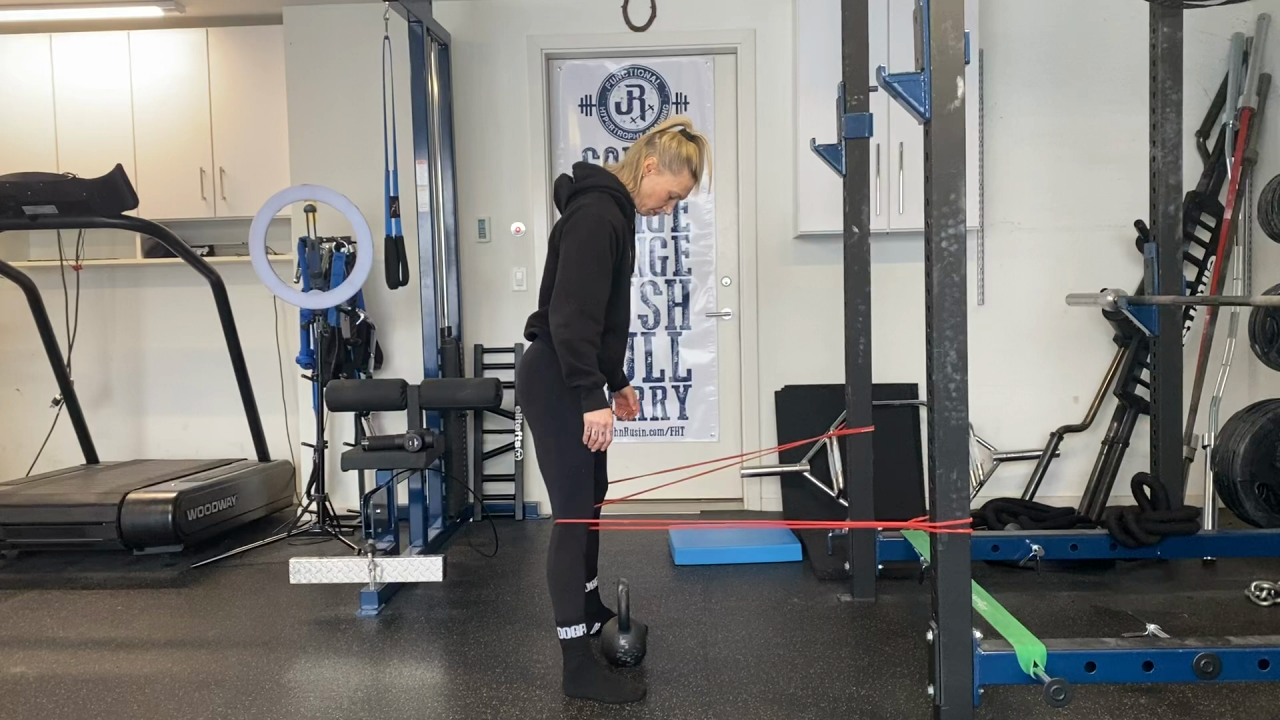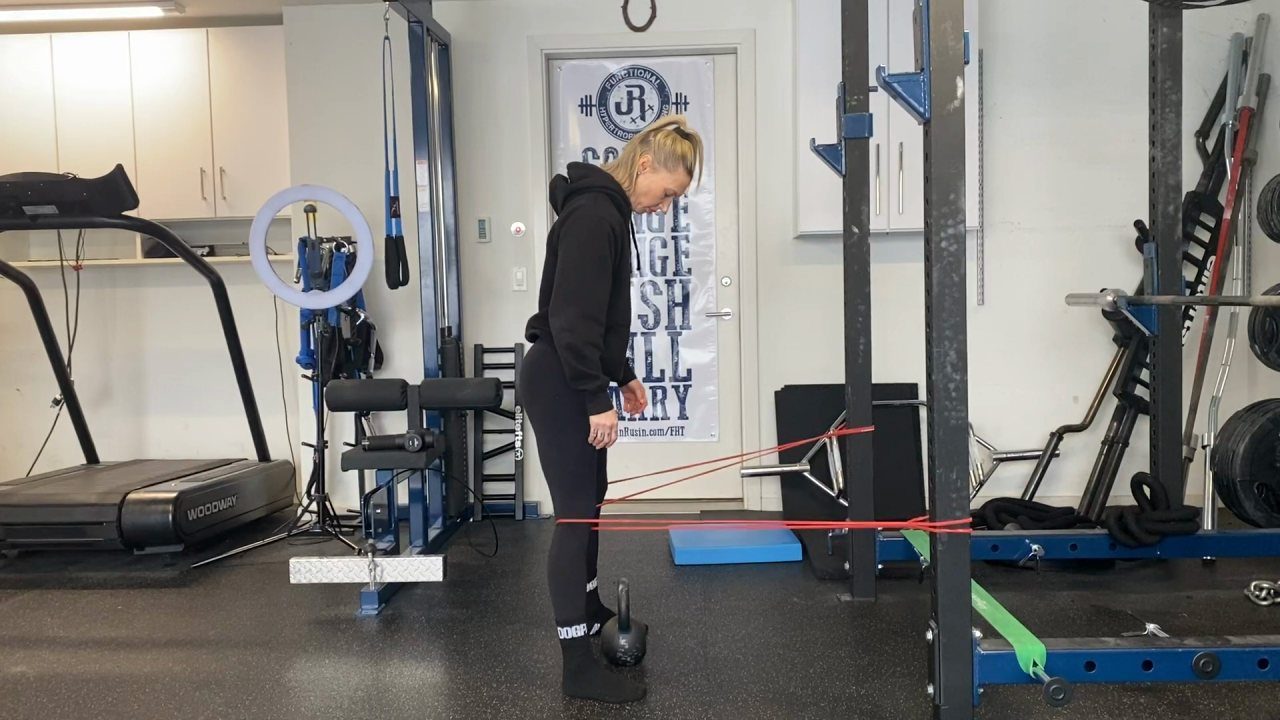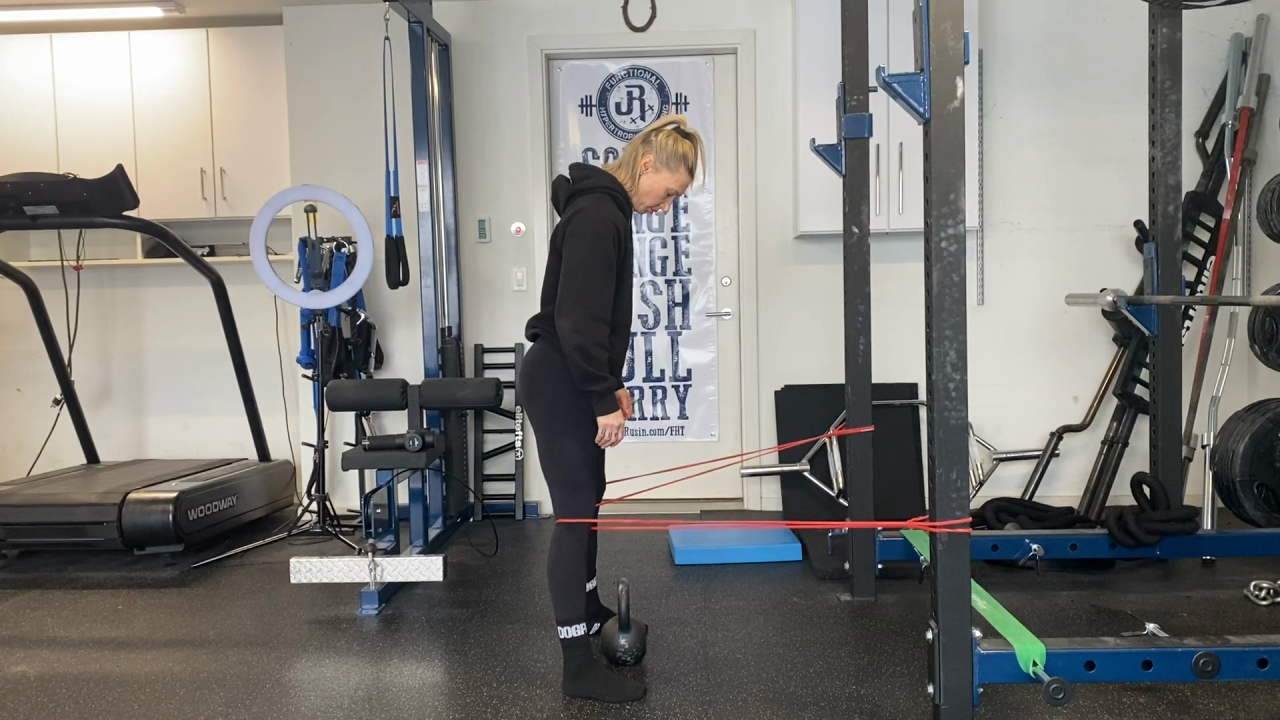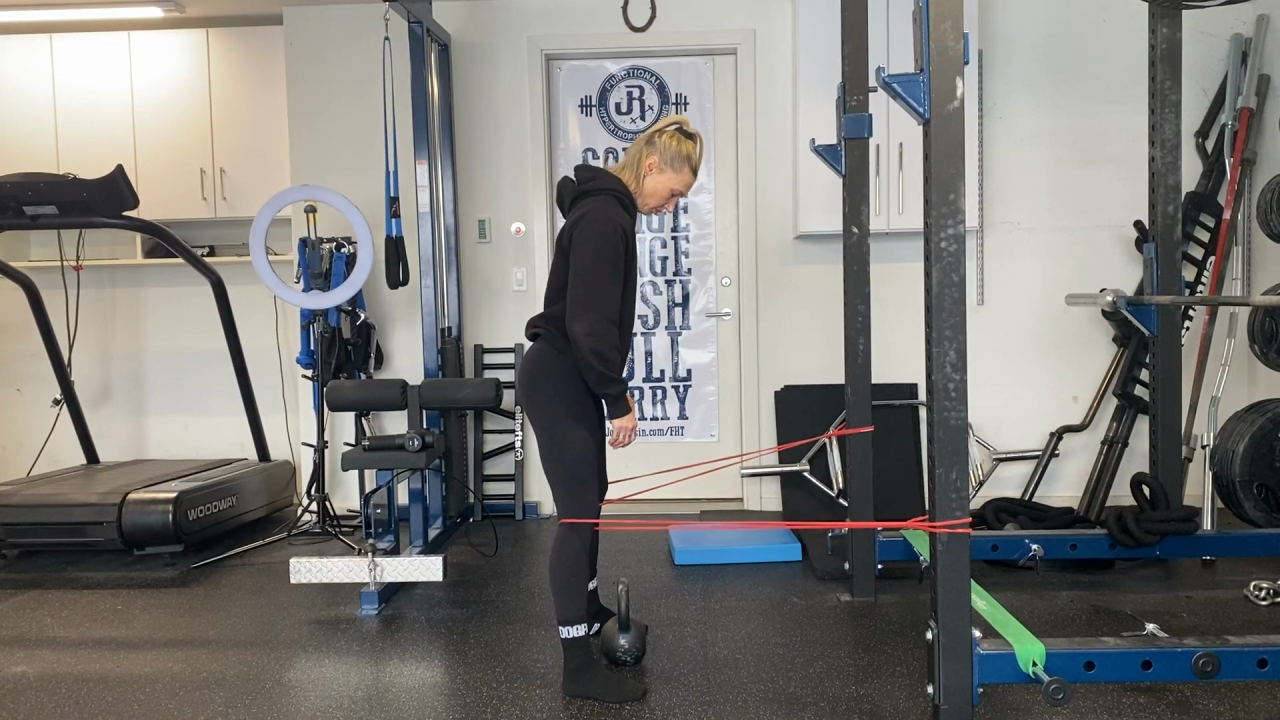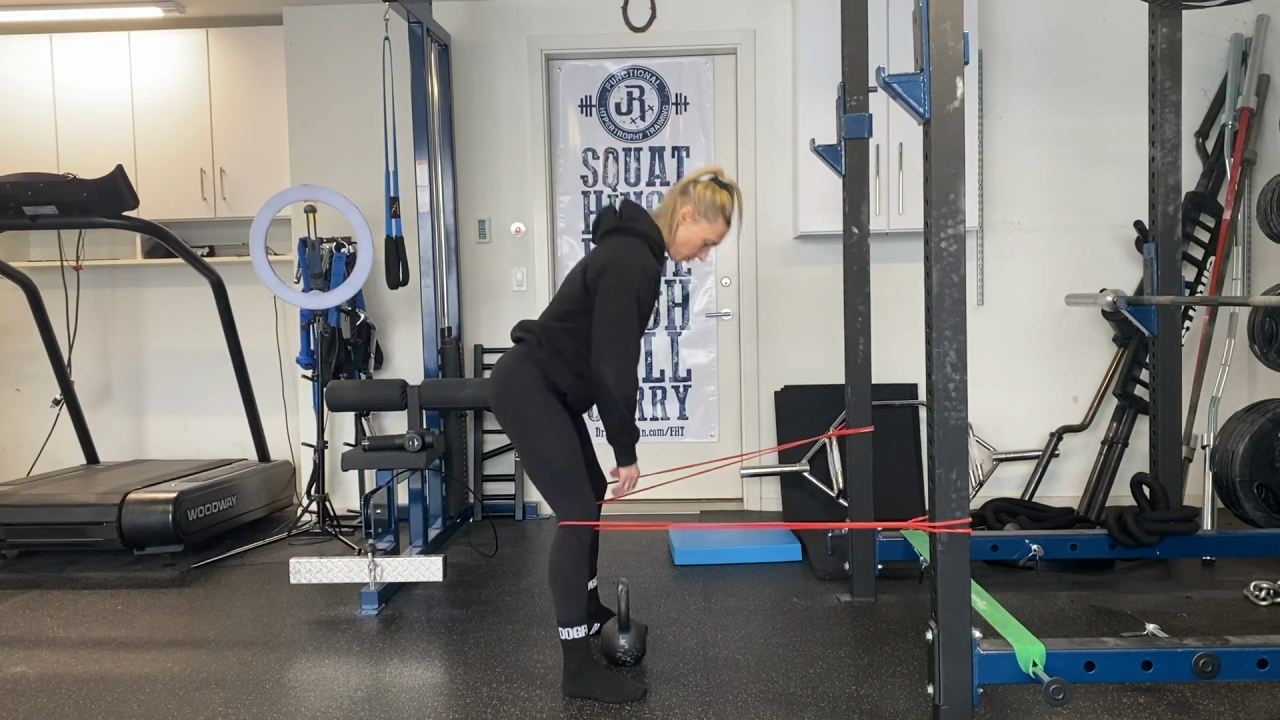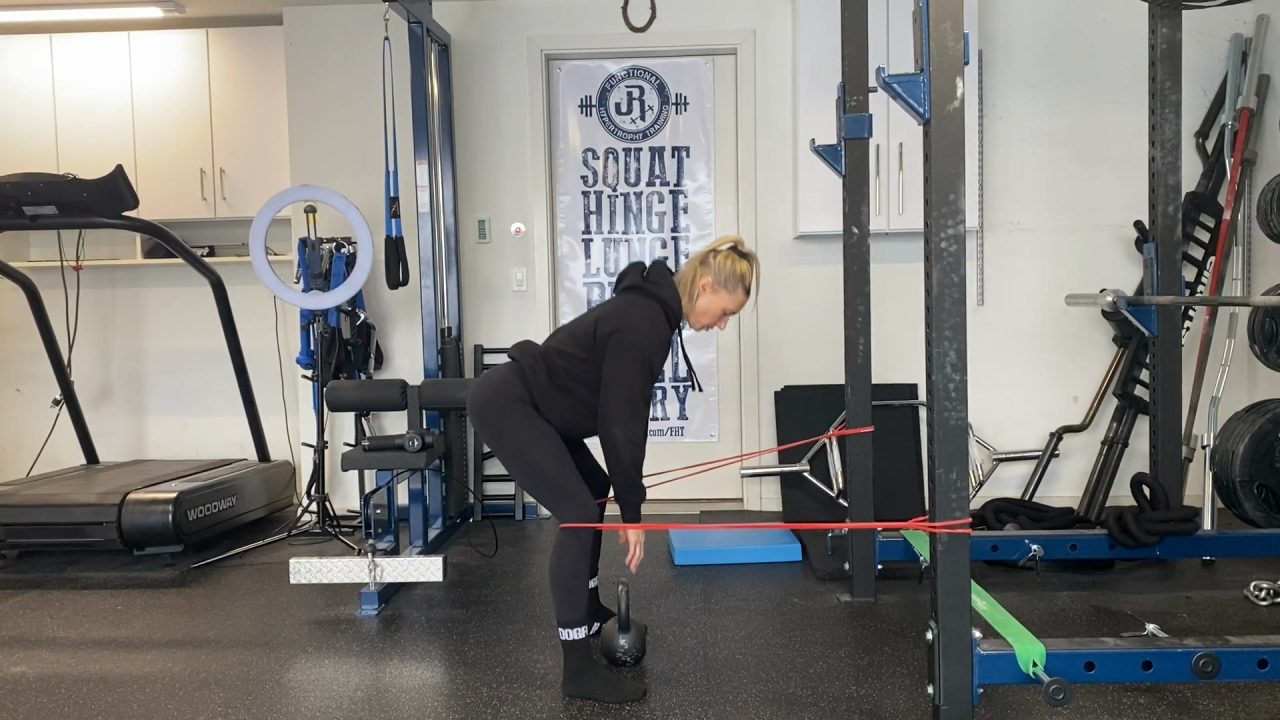
dt=0.3s
person 1, frame 1
left shoulder: (609, 211)
right shoulder: (595, 215)
right elbow: (570, 316)
left wrist: (616, 380)
right wrist: (592, 398)
left hip: (573, 381)
right hip: (557, 384)
left knee: (590, 499)
right knee: (574, 511)
left ankle: (591, 614)
right ankle: (578, 665)
person 1, frame 2
left shoulder: (606, 210)
right shoulder: (592, 215)
right elbow: (572, 318)
left wrist: (622, 375)
right wrist: (597, 399)
left hip: (573, 380)
right hip: (560, 383)
left knee: (590, 500)
right knee: (575, 512)
left ankle: (591, 613)
right ankle: (578, 666)
person 1, frame 3
left shoulder: (605, 210)
right shoulder: (596, 216)
right elbow: (577, 320)
left wrist: (612, 384)
right wrist: (605, 399)
left hip: (571, 380)
right hip: (561, 382)
left knee: (588, 500)
right knee: (575, 513)
left ankle: (590, 614)
right ankle: (579, 666)
person 1, frame 4
left shoulder: (607, 210)
right shoulder: (602, 217)
right elbow: (589, 321)
left wrist: (613, 389)
right wrist: (616, 401)
left hip: (568, 378)
right hip: (558, 380)
left knee: (590, 498)
right knee: (579, 510)
left ankle: (590, 613)
right ankle: (578, 665)
person 1, frame 5
left shoulder: (634, 250)
right shoulder: (631, 261)
left elbow: (612, 356)
right elbow: (614, 365)
left wrist: (622, 439)
right wrist: (626, 451)
left hip: (548, 386)
right hip: (528, 388)
left knee: (589, 494)
right knee: (576, 511)
left ankle: (591, 613)
right ankle: (578, 666)
person 1, frame 6
left shoulder: (651, 312)
right shoulder: (640, 325)
left elbow: (628, 418)
right elbow: (621, 426)
left wrist: (626, 503)
right wrist: (632, 515)
left hip: (527, 403)
right hip: (504, 405)
left knee: (592, 495)
right knee: (578, 513)
left ankle: (591, 614)
right ankle: (578, 667)
